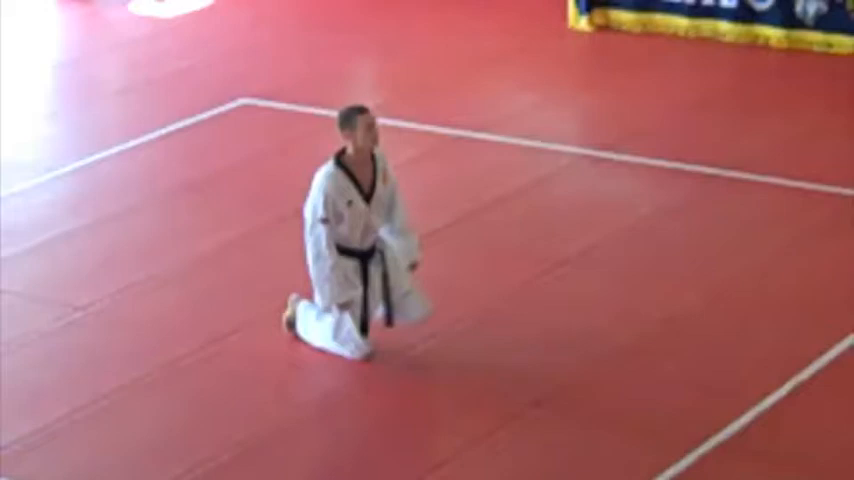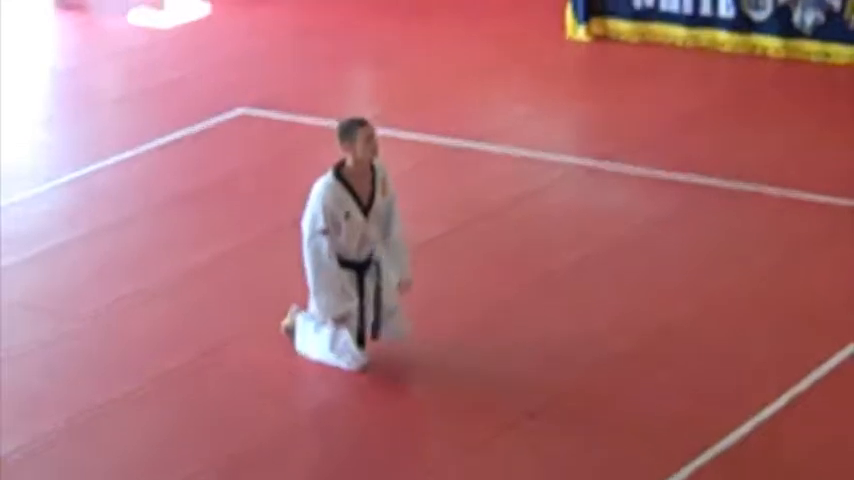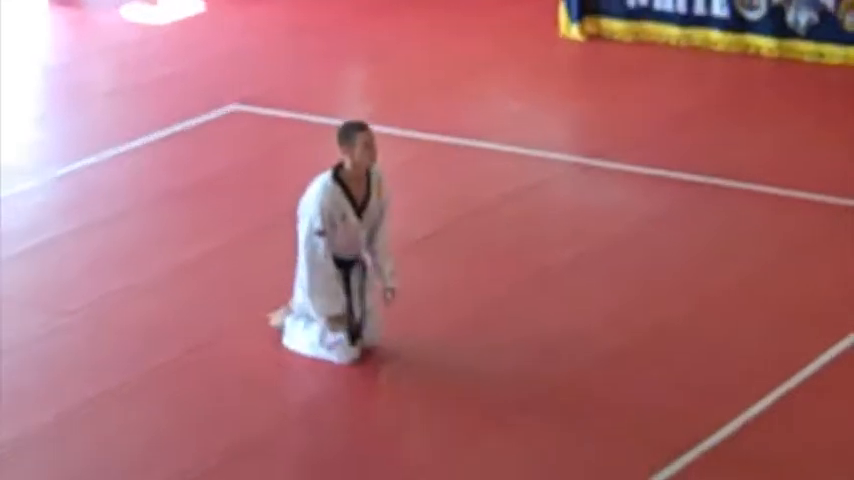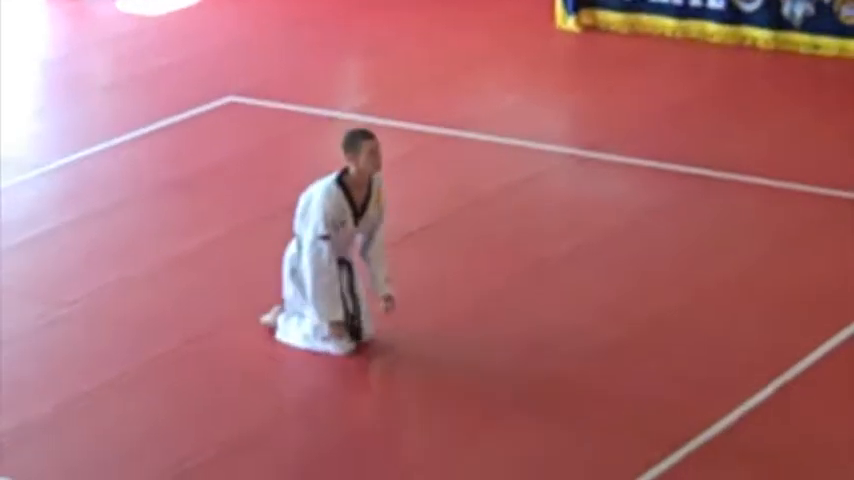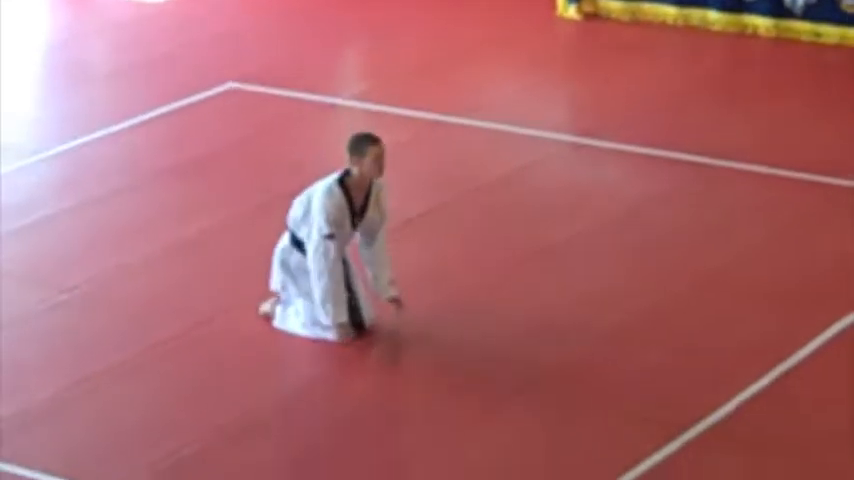
dt=0.1s
person 1, frame 1
left shoulder: (379, 164)
right shoulder: (328, 182)
left elbow: (394, 211)
right elbow: (318, 241)
left wrist: (410, 251)
right wrist: (335, 294)
left hip: (375, 254)
right hip: (341, 263)
left knee: (415, 311)
right knee: (357, 348)
right ankle: (301, 311)
person 1, frame 2
left shoulder: (379, 174)
right shoulder: (326, 193)
left elbow: (390, 225)
right elbow: (317, 252)
left wrist: (401, 270)
right wrist: (331, 307)
left hip: (369, 265)
right hip: (336, 273)
left knee: (392, 328)
right knee: (353, 359)
right ankle: (298, 324)
person 1, frame 3
left shoulder: (374, 178)
right shoulder: (324, 193)
left elbow: (377, 232)
right elbow: (313, 254)
left wrist: (387, 277)
right wrist: (328, 309)
left hip: (354, 264)
right hip: (319, 266)
left knee: (366, 336)
right knee: (345, 352)
left ankle: (304, 309)
right ankle: (287, 322)
person 1, frame 4
left shoulder: (374, 184)
right shoulder: (327, 198)
left elbow: (372, 239)
right elbow: (317, 259)
left wrist: (382, 287)
right wrist: (331, 317)
left hip: (340, 261)
right hip: (309, 264)
left knee: (362, 333)
right knee: (340, 343)
left ankle: (299, 304)
right ankle: (281, 320)
person 1, frame 5
left shoulder: (375, 187)
right shoulder: (328, 198)
left elbow: (372, 242)
right elbow: (322, 262)
left wrist: (387, 288)
right wrist: (337, 318)
left hip: (334, 253)
right hip: (300, 256)
left knee: (362, 320)
right knee: (337, 330)
left ankle: (292, 293)
right ankle: (278, 309)
